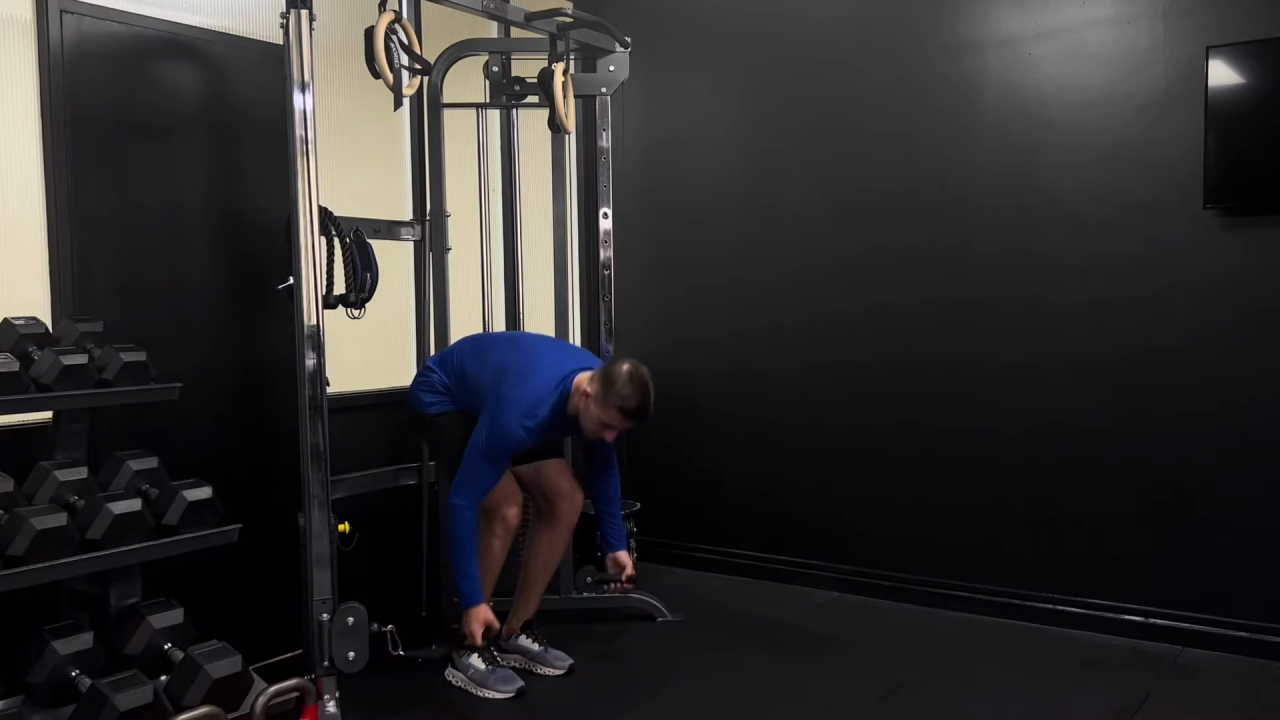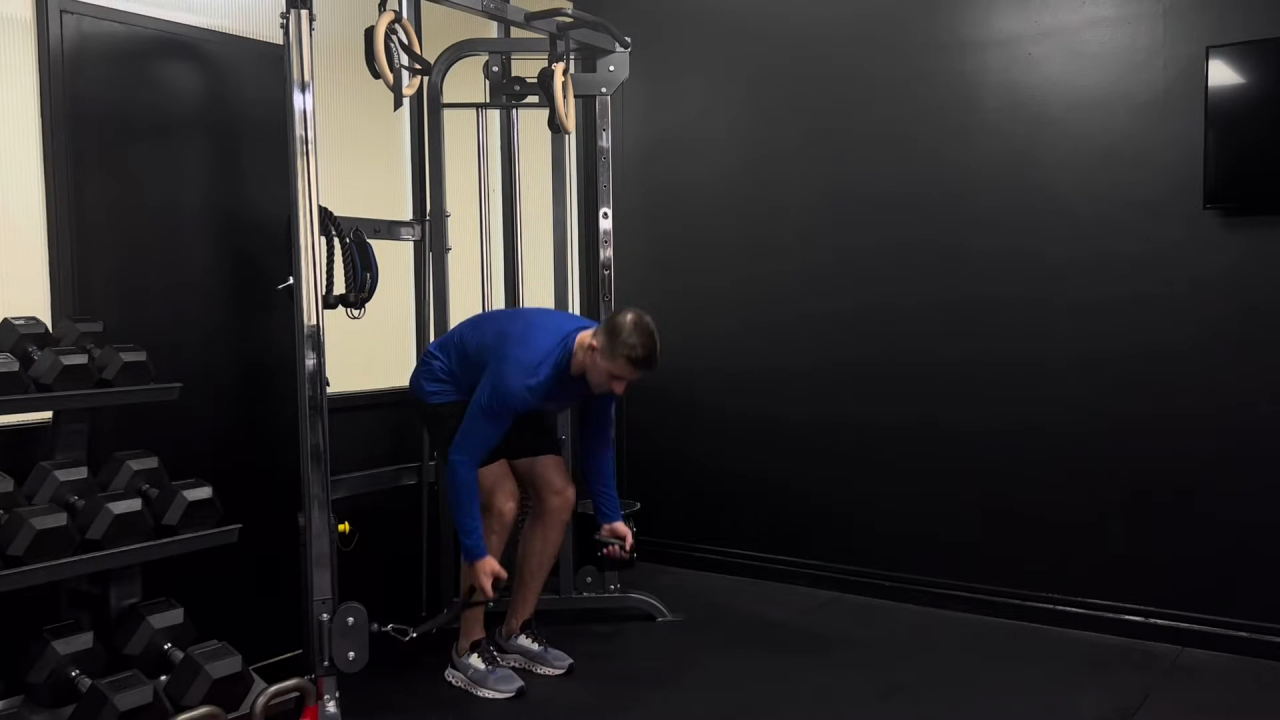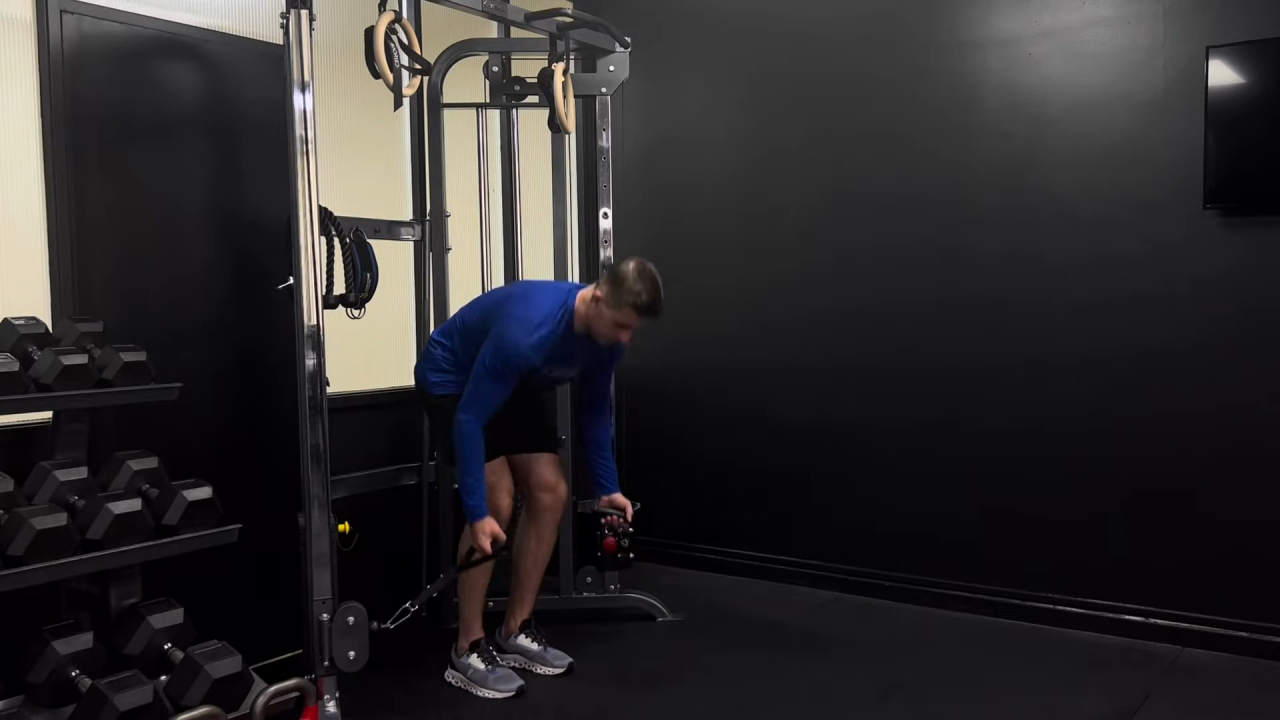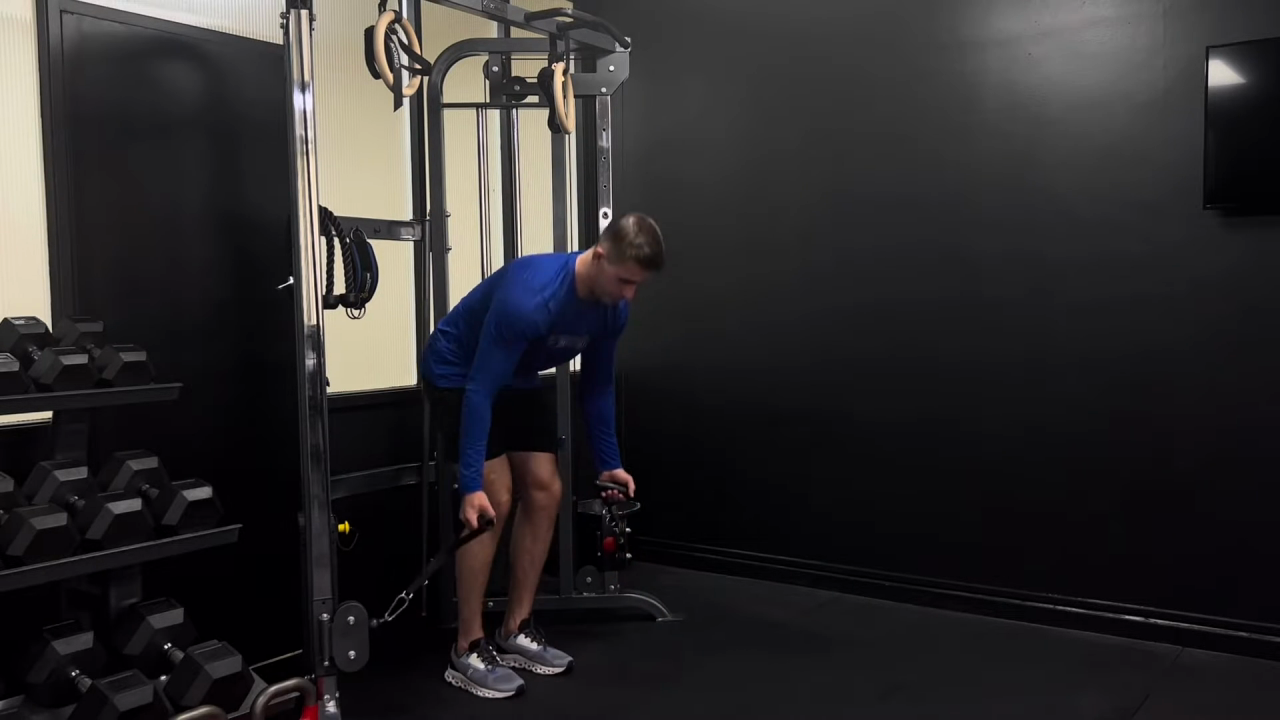
dt=0.1s
person 1, frame 1
left shoulder: (601, 391)
right shoulder: (520, 415)
left elbow: (604, 470)
right elbow: (462, 502)
left wrist: (615, 543)
right wrist: (472, 601)
right hip: (445, 397)
left knee: (567, 501)
right knee: (505, 510)
left ankle: (516, 633)
right ankle: (470, 652)
person 1, frame 2
left shoulder: (603, 365)
right shoulder: (524, 373)
left elbow: (598, 441)
right elbow: (462, 459)
left wrist: (610, 516)
right wrist: (475, 552)
left hip: (507, 387)
right hip: (448, 388)
left knee: (558, 495)
right knee: (502, 503)
left ankle: (515, 632)
right ankle: (469, 650)
person 1, frame 3
left shoulder: (606, 338)
right shoulder: (527, 332)
left elbow: (596, 411)
right elbow: (471, 419)
left wrist: (608, 488)
right wrist: (477, 511)
left hip: (516, 388)
right hip: (451, 380)
left knee: (551, 494)
right knee: (498, 502)
left ankle: (515, 632)
right ankle: (467, 650)
person 1, frame 4
left shoulder: (611, 306)
right shoulder: (530, 297)
left elbow: (599, 385)
right elbow: (479, 391)
left wrist: (610, 462)
right wrist: (471, 483)
left hip: (519, 382)
right hip: (458, 376)
left knee: (545, 492)
right knee: (496, 496)
left ankle: (514, 632)
right ankle: (467, 650)
